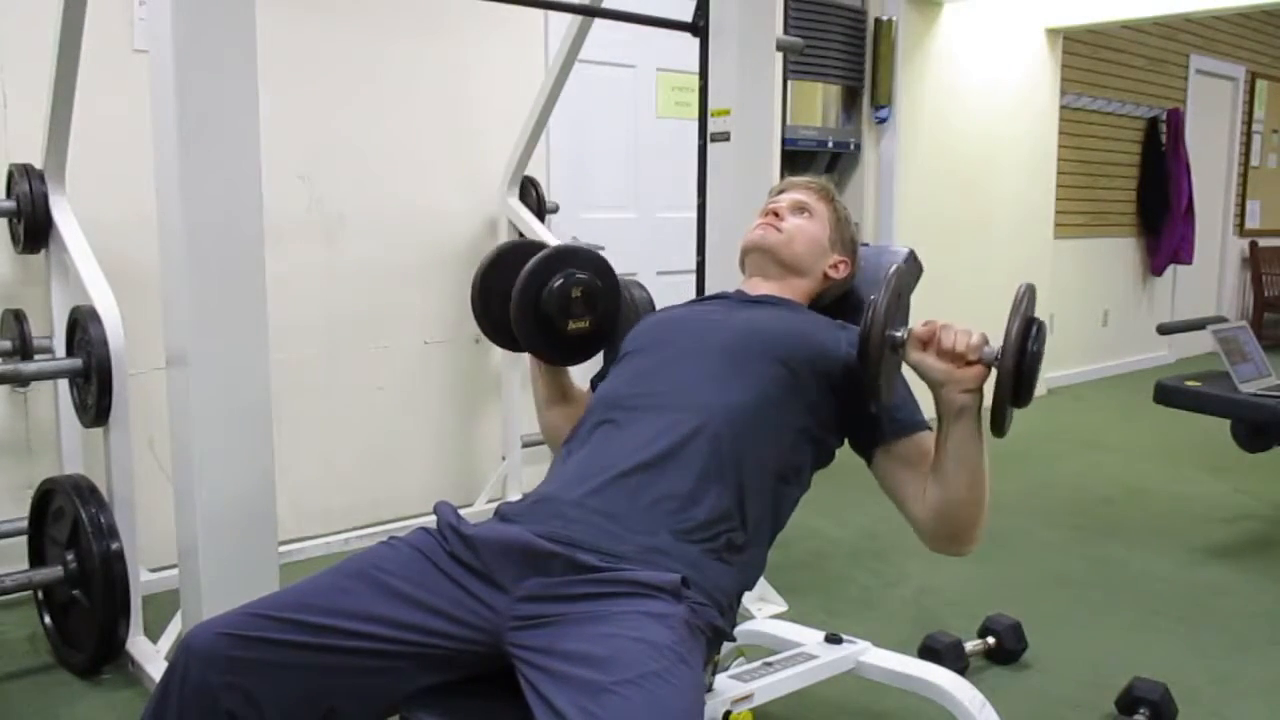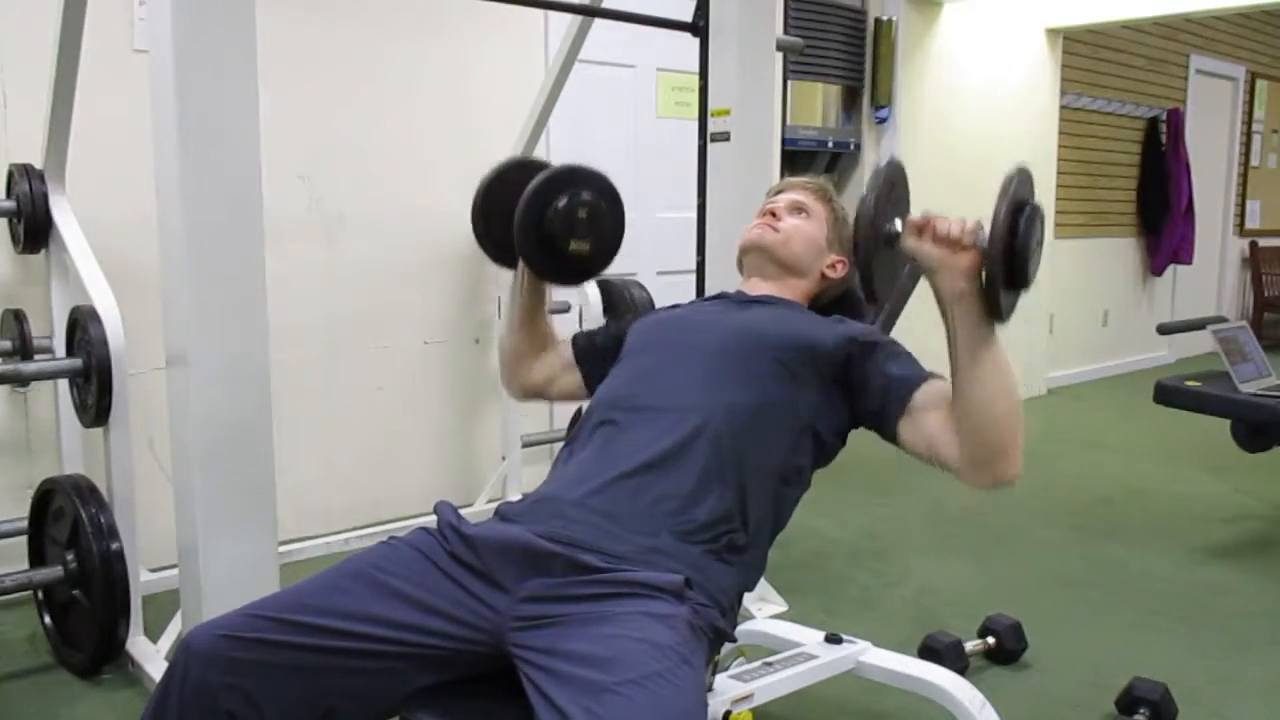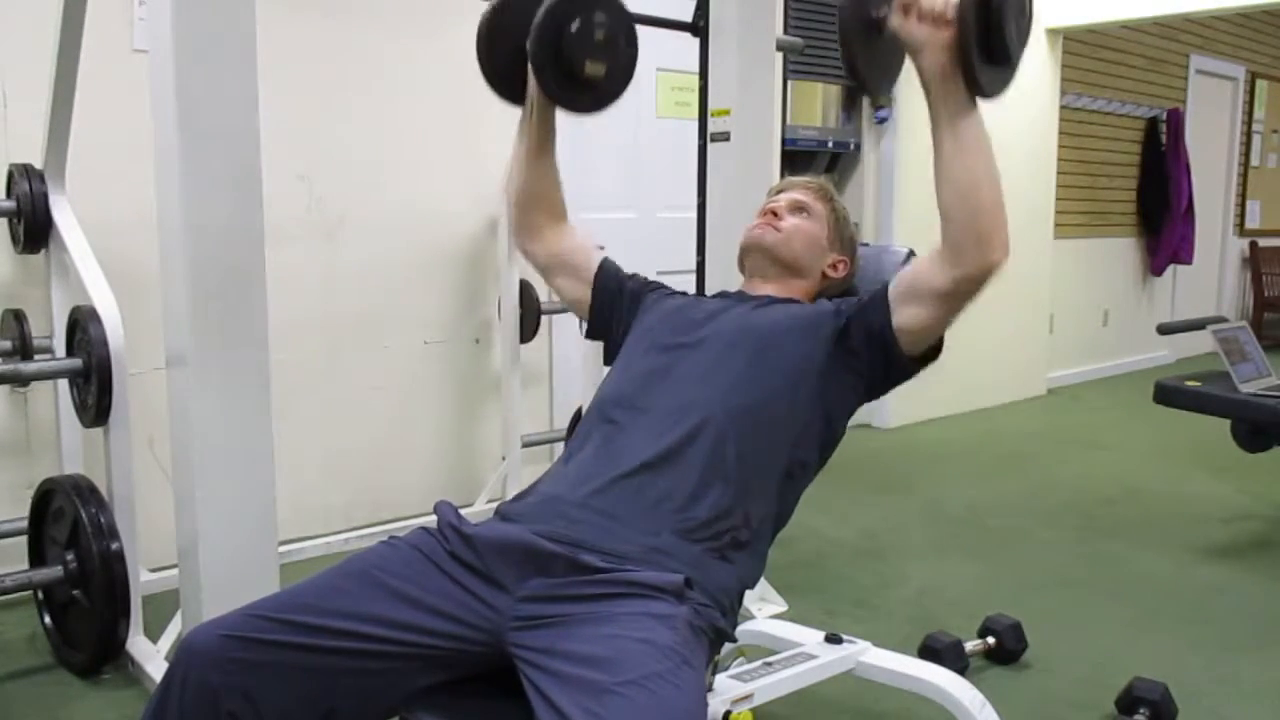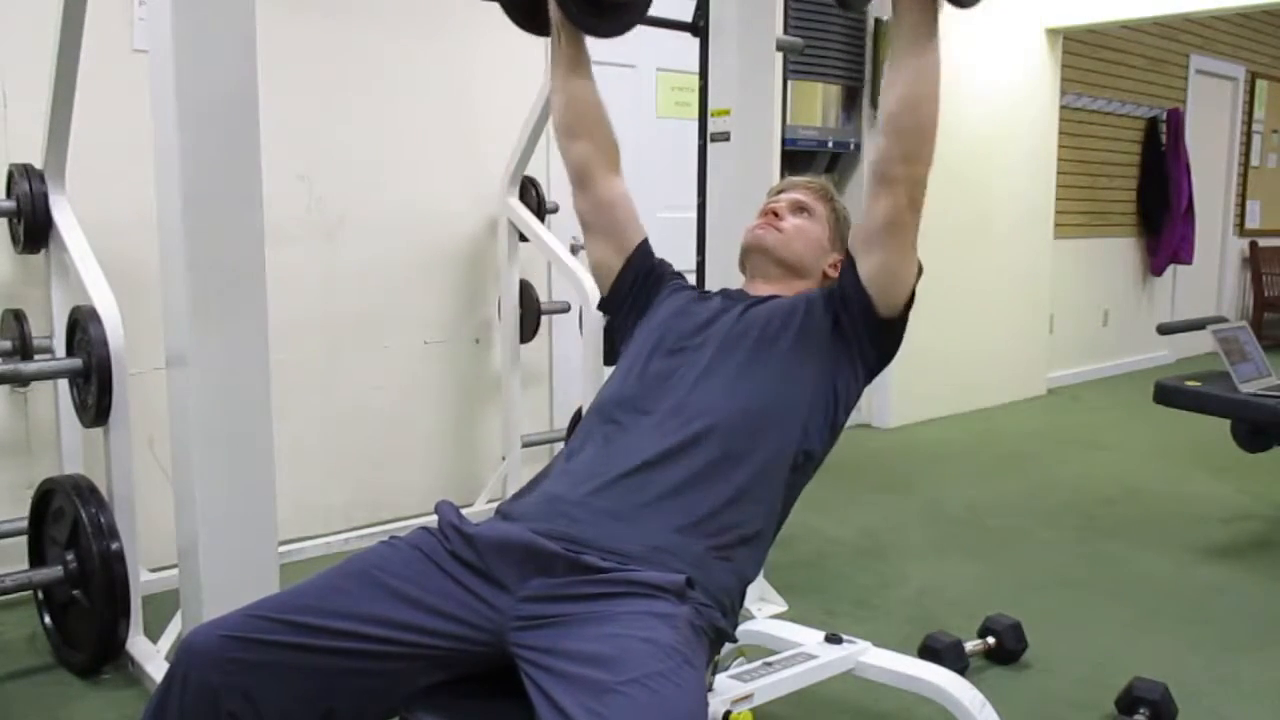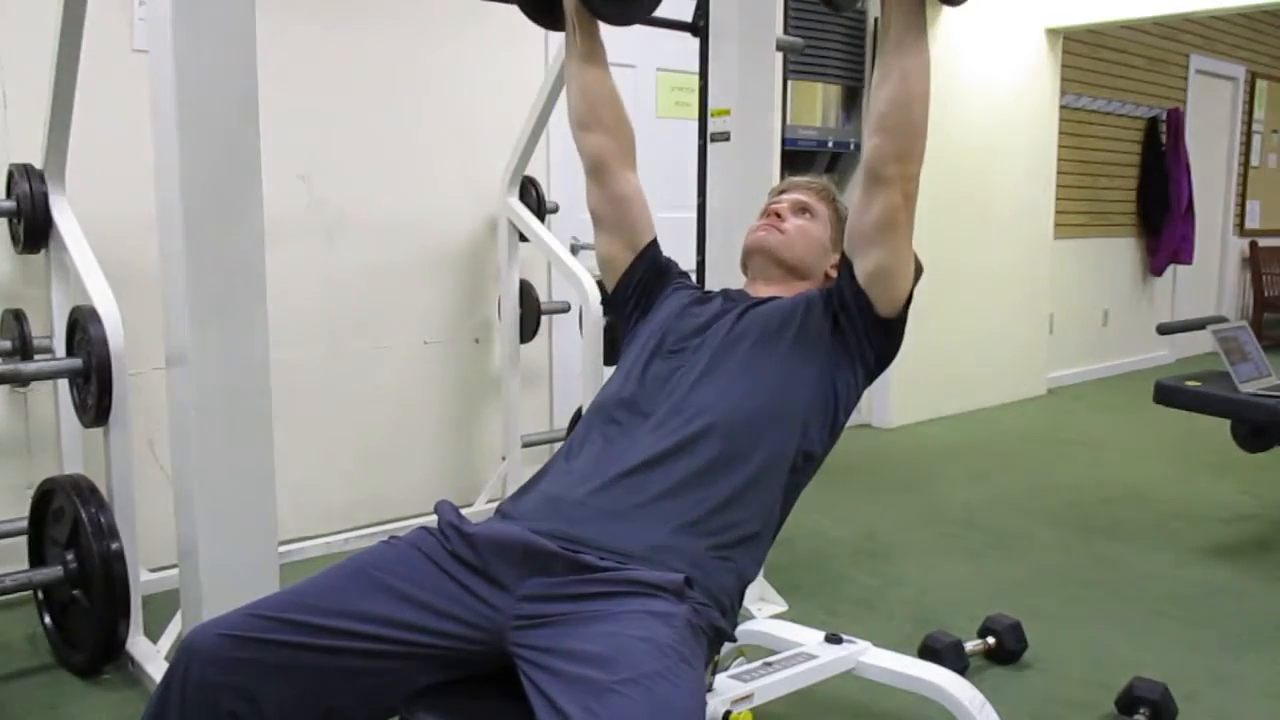
dt=0.3s
person 1, frame 1
left shoulder: (841, 351)
right shoulder: (663, 322)
left elbow: (948, 528)
left wrist: (958, 400)
left hip: (646, 594)
right hip: (498, 549)
person 1, frame 2
left shoulder: (838, 346)
right shoulder: (660, 321)
left elbow: (991, 457)
right elbow: (523, 371)
left wrist: (962, 296)
right wrist: (531, 260)
left hip: (644, 595)
right hip: (501, 552)
person 1, frame 3
left shoulder: (837, 338)
right shoulder: (662, 312)
left elbow: (973, 260)
right elbow: (538, 236)
left wrist: (944, 80)
right wrist: (541, 99)
left hip: (641, 595)
right hip: (492, 552)
person 1, frame 4
left shoulder: (837, 334)
right shoulder: (661, 304)
left elbow: (898, 180)
right elbow: (591, 167)
left hip: (645, 594)
right hip: (495, 548)
person 1, frame 5
left shoulder: (836, 332)
right shoulder: (667, 302)
left elbow: (890, 176)
right elbow: (607, 159)
left hip: (644, 595)
right hip: (498, 549)
